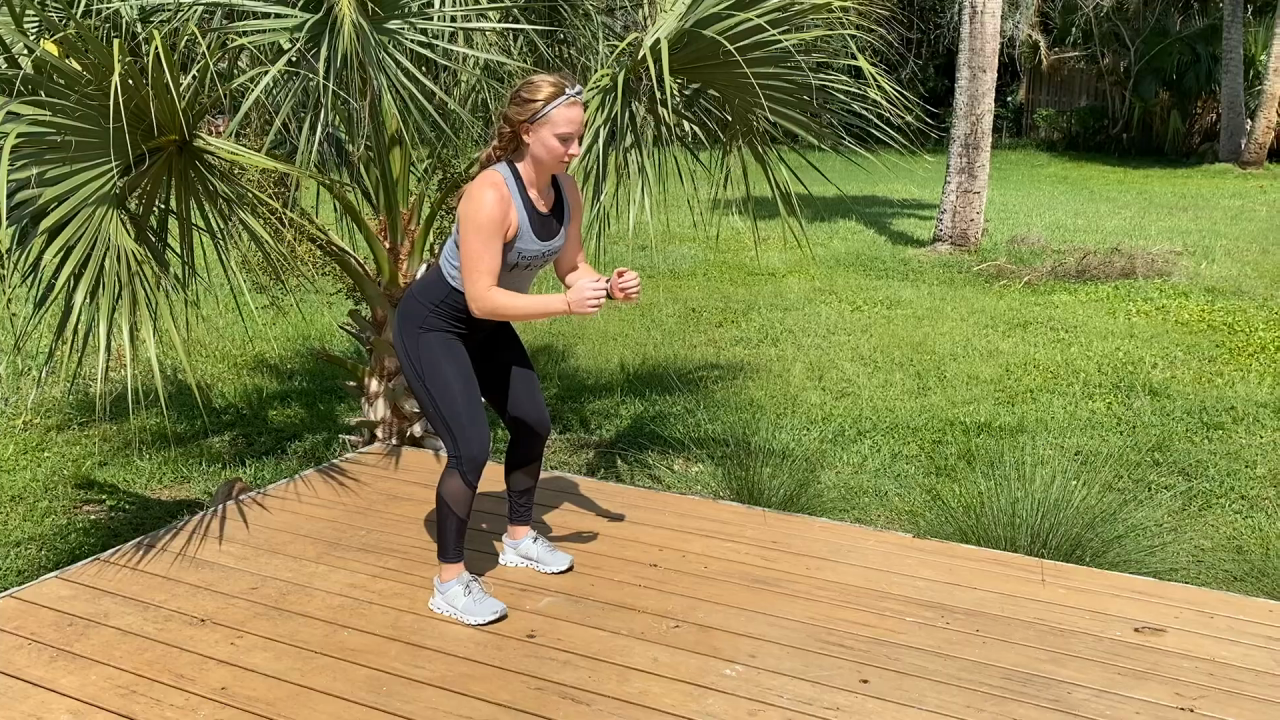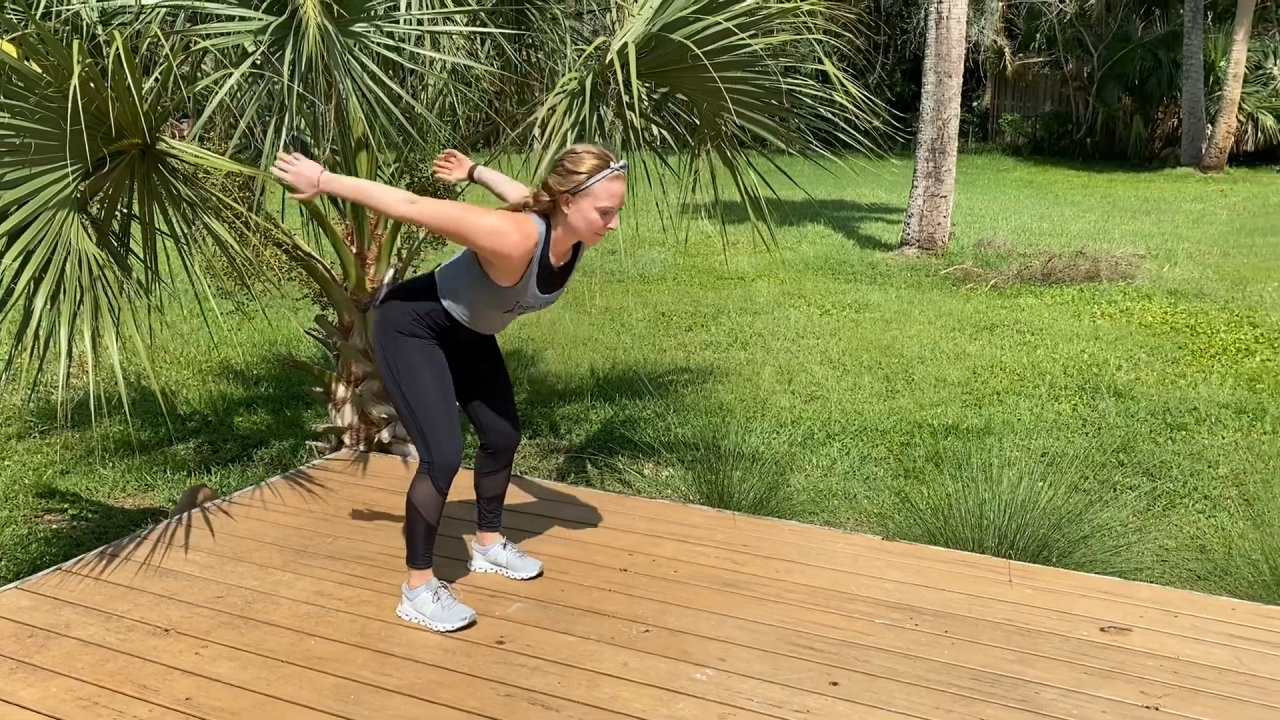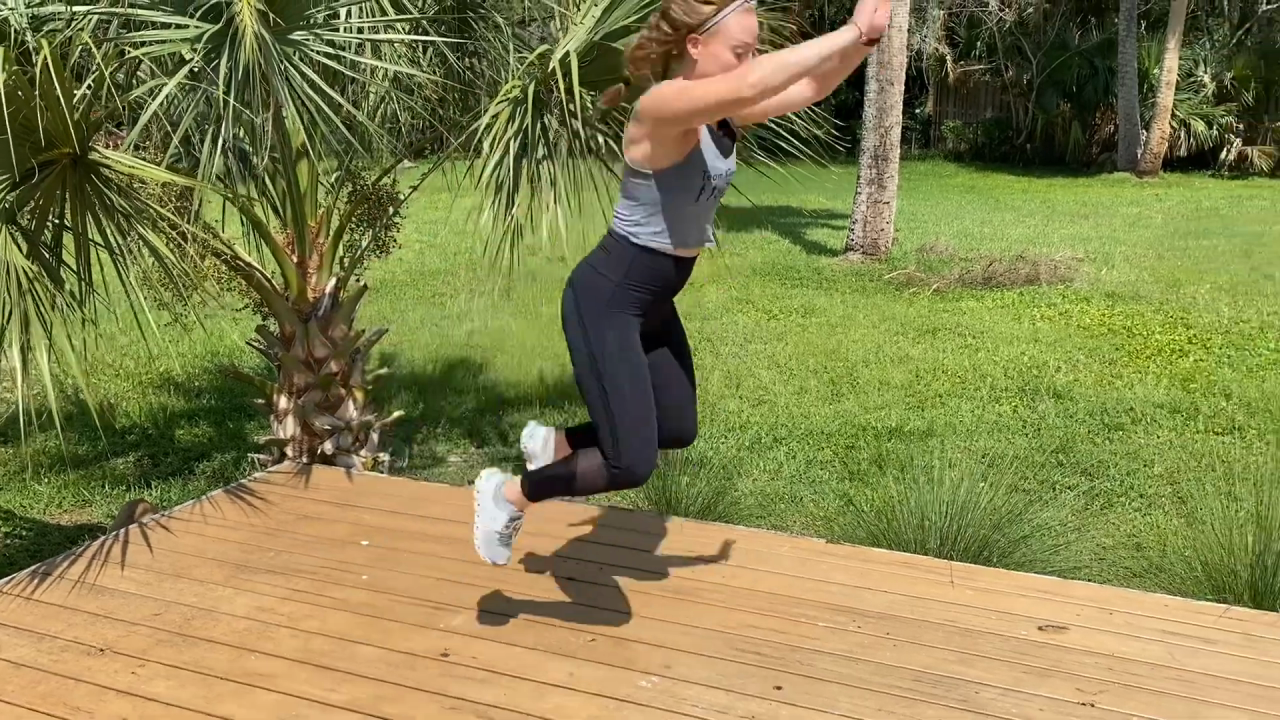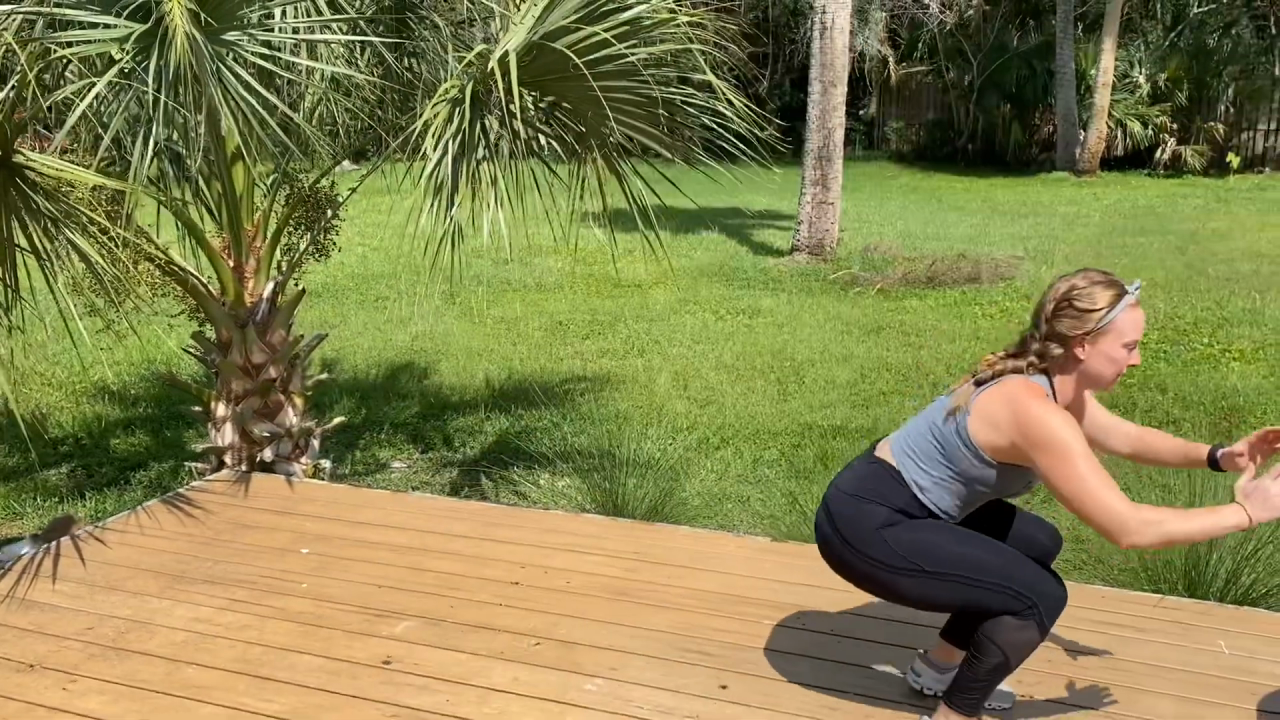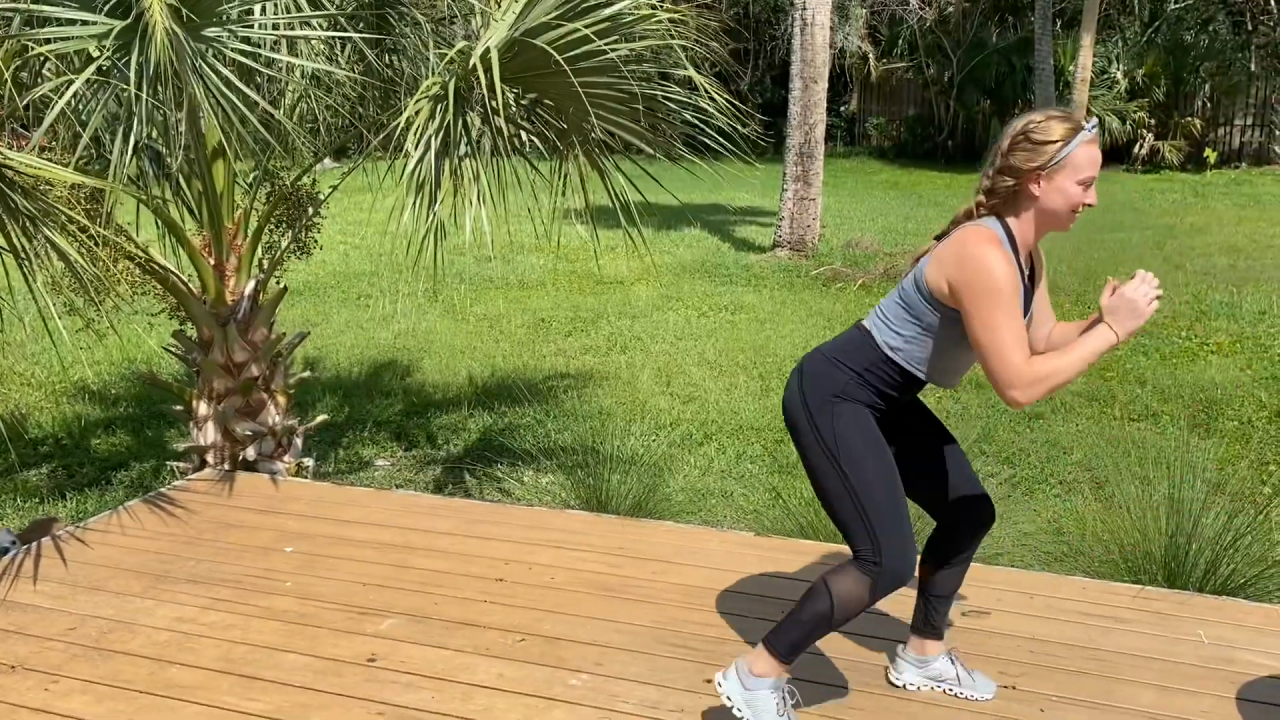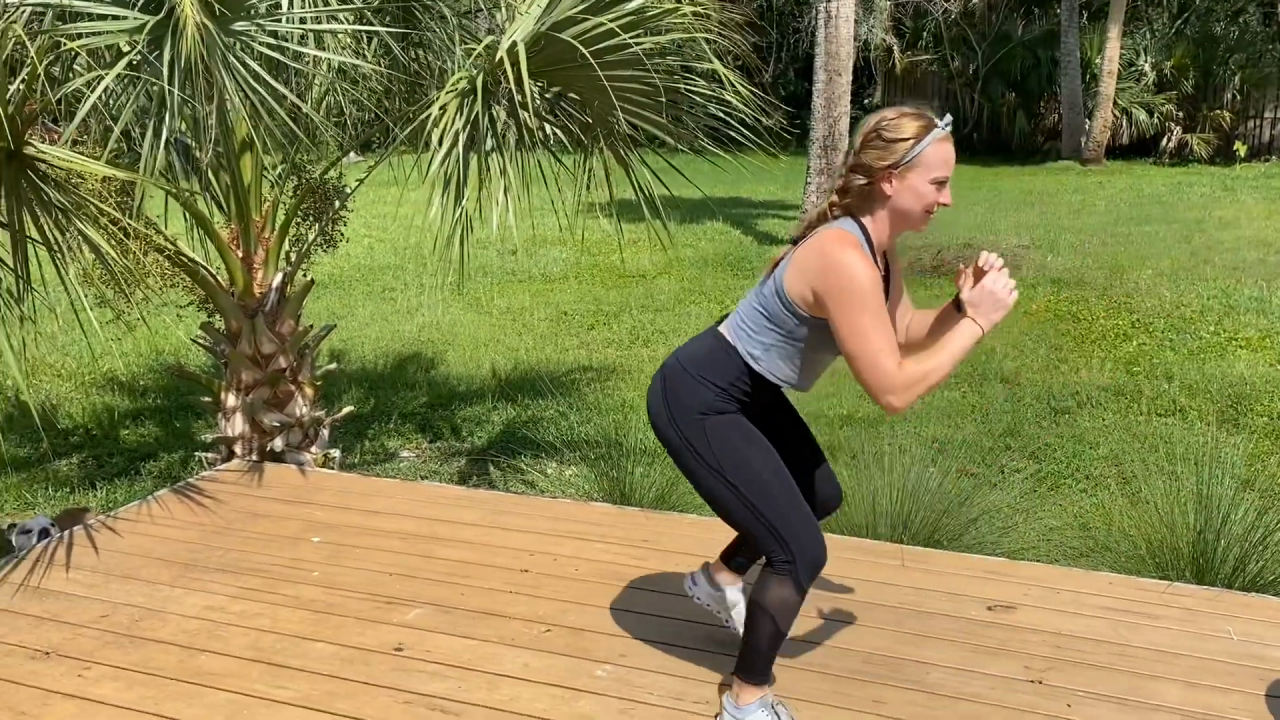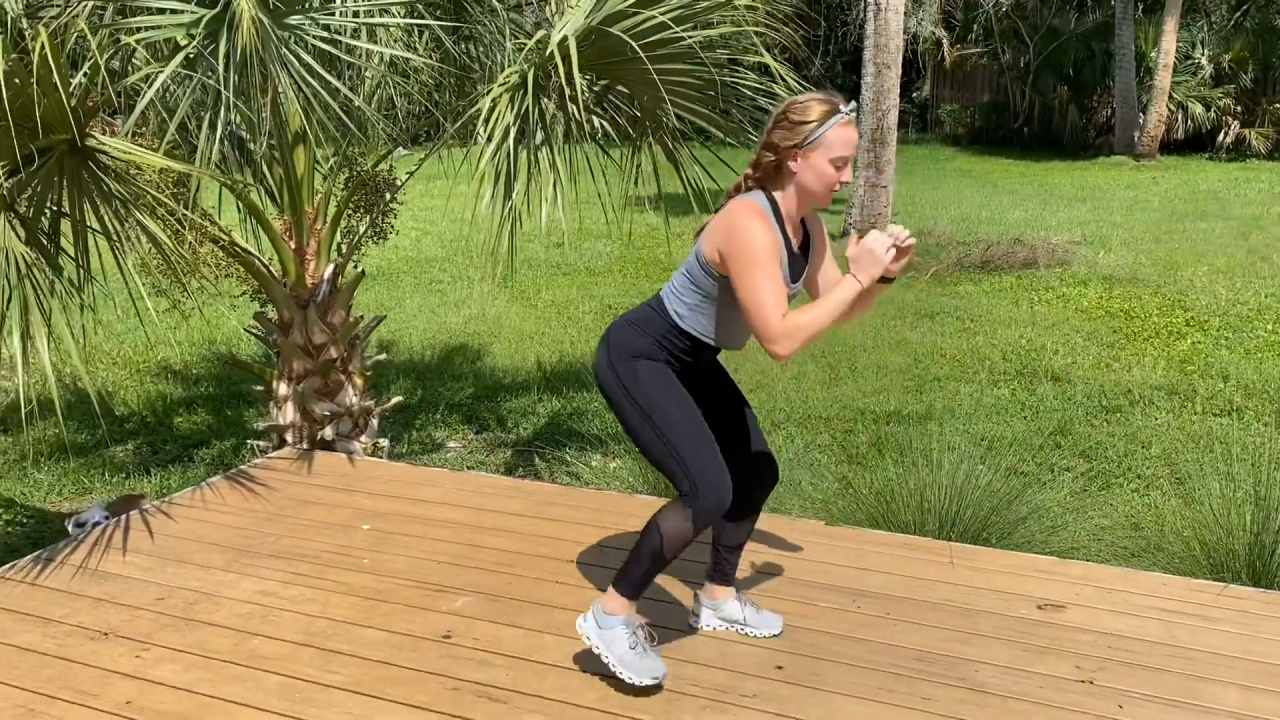
dt=0.7s
person 1, frame 1
left shoulder: (565, 191)
right shoulder: (490, 196)
left elbow: (572, 268)
right elbow: (481, 298)
left wrist: (609, 287)
right wrist: (567, 304)
left hip: (486, 325)
right hip: (433, 324)
left knee: (534, 423)
right knee: (471, 447)
left ankle: (519, 537)
right ankle: (449, 582)
person 1, frame 2
left shoulder: (574, 234)
right shoulder: (516, 239)
left elbow: (525, 196)
right elbow: (410, 206)
left wrist: (474, 172)
right wrist: (324, 181)
left hip: (467, 329)
right hip: (411, 326)
left knee: (503, 435)
right knee: (442, 455)
left ankle: (488, 543)
right ankle: (417, 586)
person 1, frame 3
left shoulder: (721, 109)
right shoulder: (664, 107)
left elbow: (816, 83)
right elbow: (751, 85)
left hip: (652, 298)
right hip: (606, 299)
left knee: (675, 429)
right knee: (631, 465)
left ankle: (552, 447)
right ankle: (510, 494)
person 1, frame 4
left shoulder: (1050, 380)
right shoulder: (1034, 412)
left elbow: (1125, 437)
right elbow: (1128, 528)
left wrist: (1217, 455)
left hip: (898, 503)
right hip: (863, 525)
left knee: (1039, 545)
right knee: (1039, 595)
left ankle: (939, 665)
person 1, frame 5
left shoulder: (1022, 244)
right shoulder: (985, 255)
left elbow: (1041, 341)
right elbow: (1018, 385)
left wrist: (1104, 320)
right wrist: (1113, 331)
left hip: (880, 397)
right hip: (832, 396)
left knee: (970, 514)
right knee: (889, 560)
left ankle: (922, 655)
person 1, frame 6
left shoulder: (872, 240)
right shoulder: (844, 259)
left elbow: (904, 336)
right elbow: (894, 390)
left wrist: (962, 303)
right wrist: (977, 322)
left hip: (743, 387)
right hip: (696, 402)
left knee: (820, 496)
right knee: (800, 550)
left ankle: (720, 581)
person 1, frame 7
left shoulder: (805, 221)
right shoulder: (750, 224)
left elbow: (837, 310)
right elbow: (780, 339)
left wrist: (881, 273)
right wrist: (857, 274)
left hip: (689, 359)
right hip: (637, 356)
left knee: (757, 471)
right knee: (709, 491)
left ankle: (718, 597)
right ankle: (612, 615)
